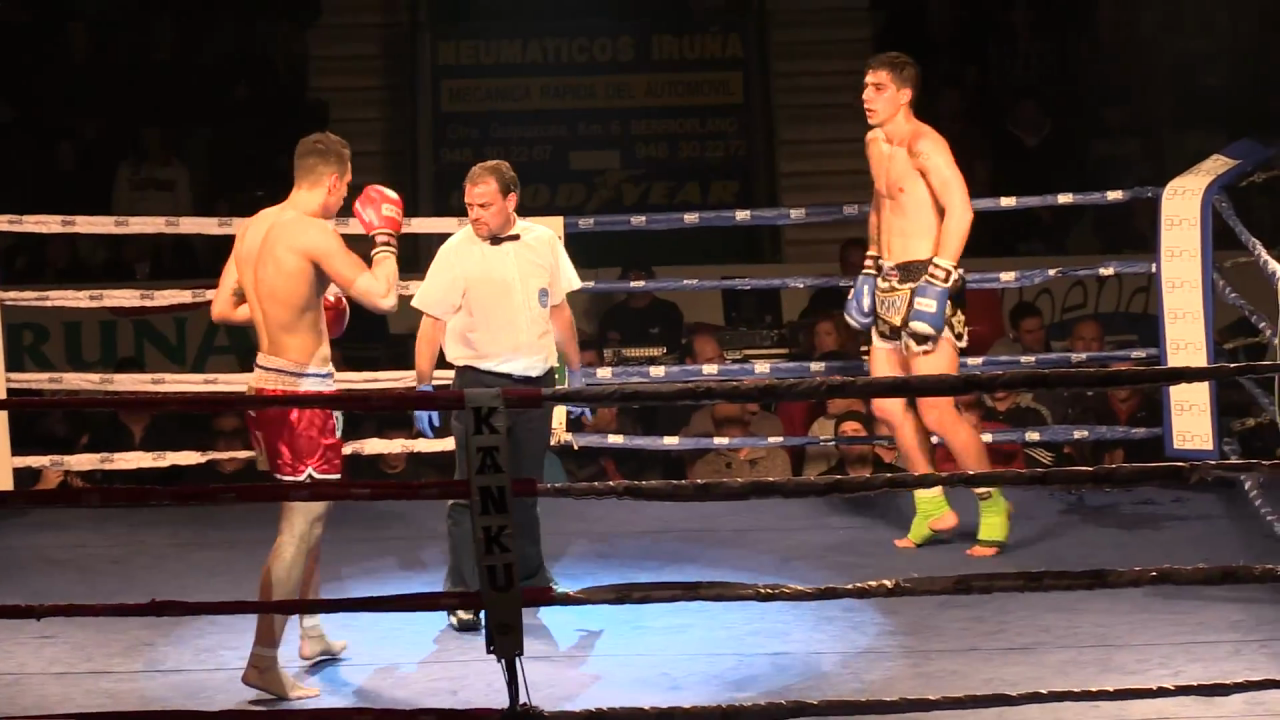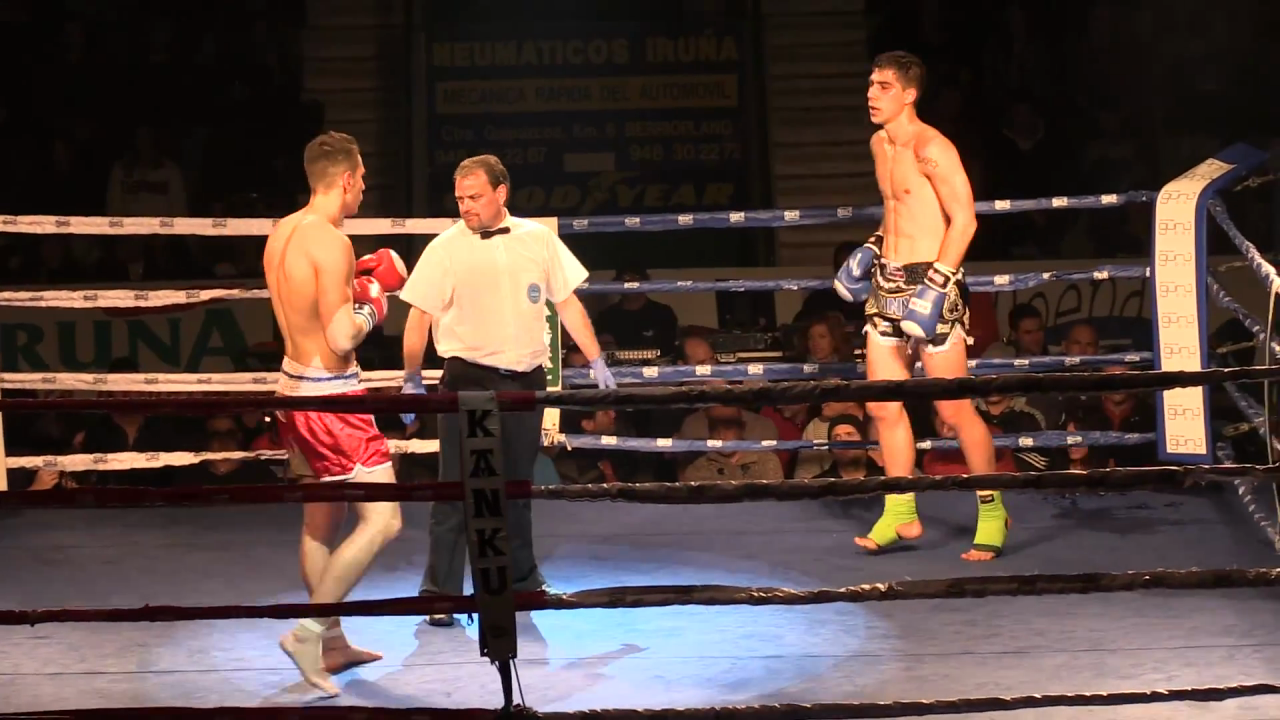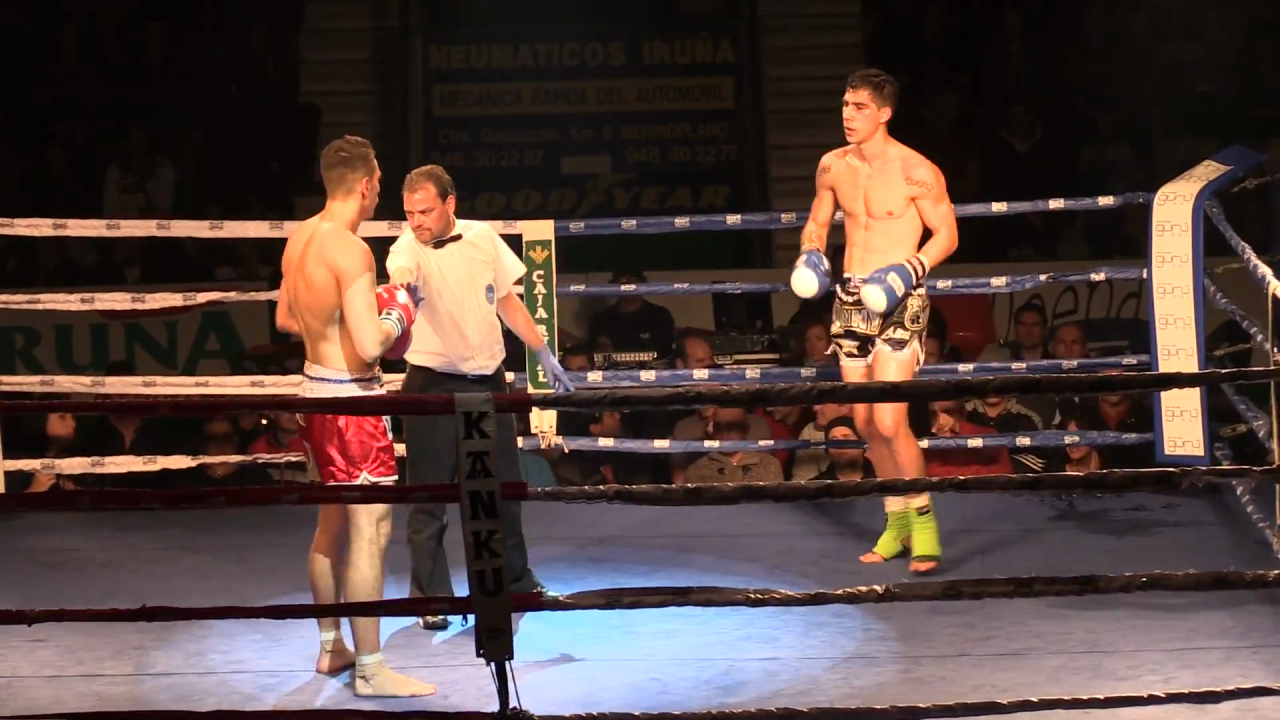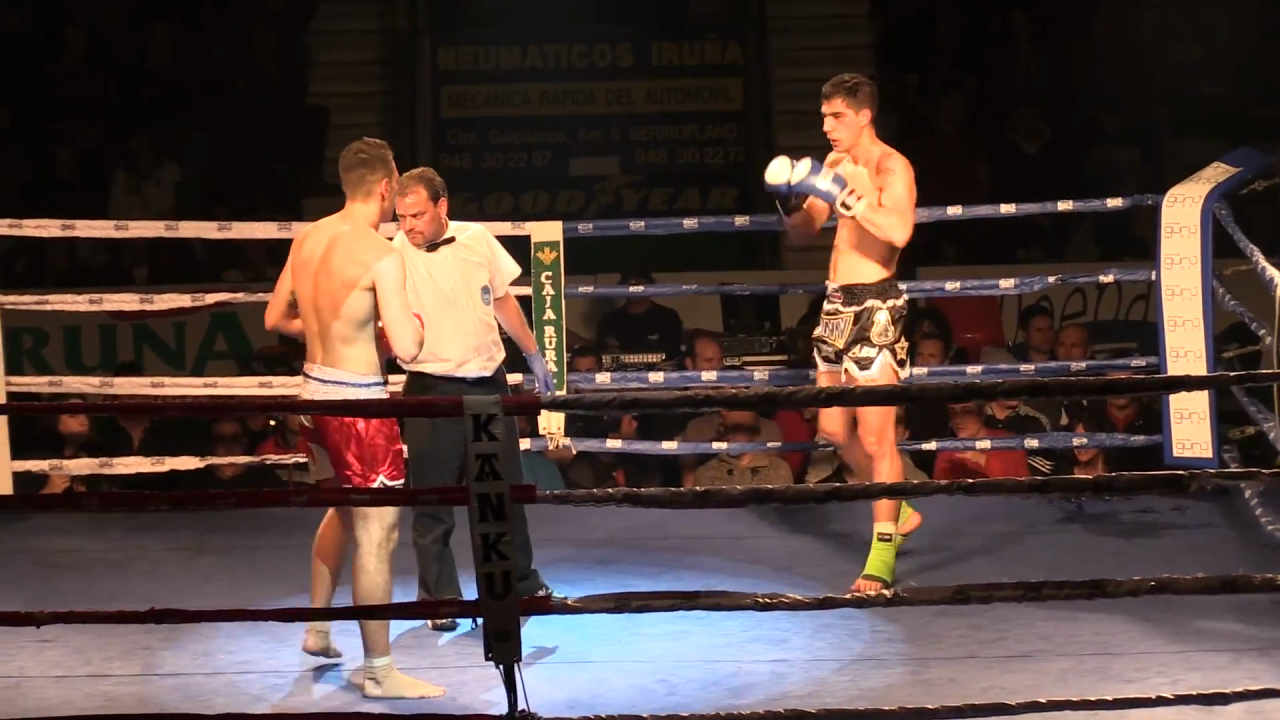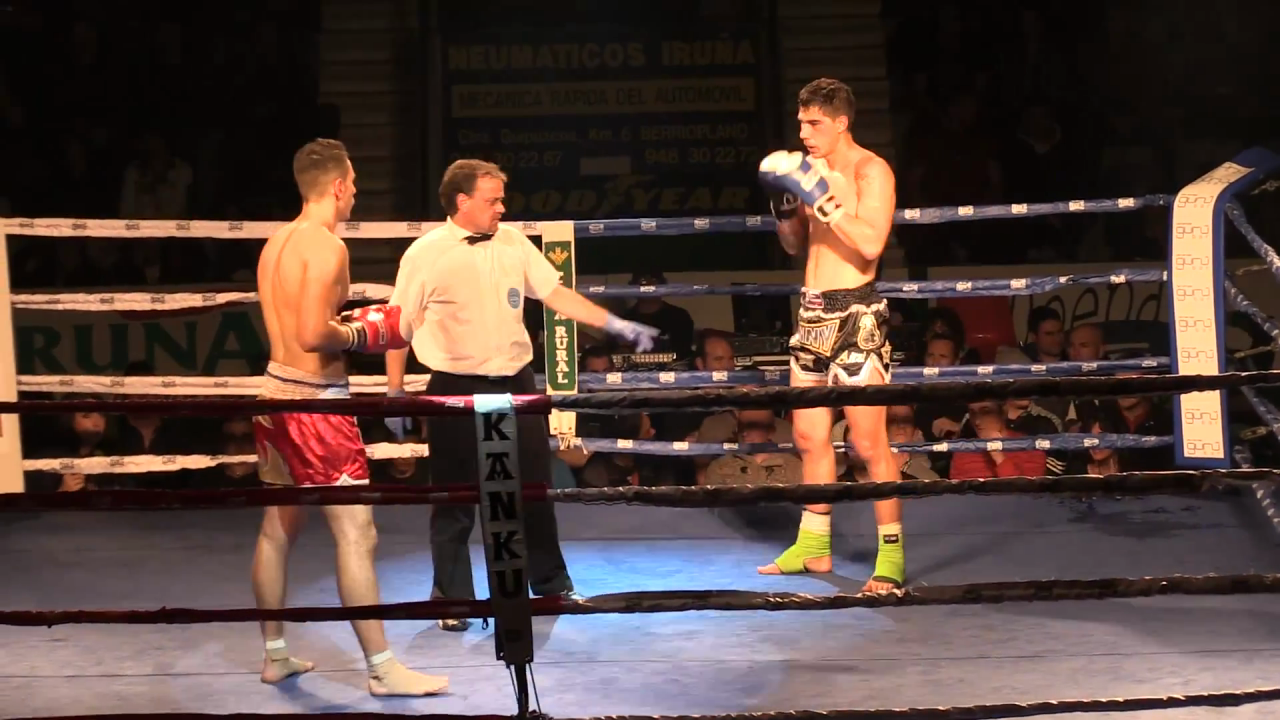
dt=0.4s
person 1, frame 1
left shoulder: (254, 227)
right shoulder: (312, 235)
left elbow: (221, 309)
right elbow: (383, 297)
right wrist: (385, 237)
left hip: (268, 384)
right hip: (303, 394)
left knee: (305, 517)
right knee: (298, 530)
left ankle: (313, 633)
right ankle: (263, 661)
person 1, frame 2
left shoulder: (282, 233)
right shoulder: (331, 242)
right elbow: (341, 339)
left wrist: (356, 285)
right wrist: (373, 306)
left hip: (294, 389)
right hip: (329, 399)
left knee: (321, 520)
right knee: (384, 519)
left ankle: (332, 638)
right ankle: (308, 633)
person 1, frame 3
left shoulder: (299, 237)
right shoulder: (351, 251)
left elbow: (285, 318)
right elbow: (368, 349)
right wrist: (396, 316)
left hip: (315, 393)
right hip: (348, 401)
left knee: (333, 526)
right knee: (368, 534)
left ankle: (333, 646)
right ankle: (370, 670)
person 1, frame 4
left shoulder: (308, 238)
right shoulder: (381, 253)
left elbow: (275, 320)
right elbow: (405, 349)
right wrist: (412, 325)
left hip: (315, 393)
right hip: (358, 404)
left knee: (340, 514)
right knee: (377, 539)
left ankle: (316, 627)
right ankle: (380, 672)
person 1, frame 5
left shoulder: (275, 243)
right shoulder: (326, 246)
right elbow: (315, 336)
left wrist: (352, 326)
right wrist: (365, 331)
left hip: (275, 396)
right hip: (315, 405)
left knee: (276, 531)
right knee: (355, 536)
left ankle: (276, 655)
right ankle: (384, 666)
person 2, frame 1
left shoulder: (925, 144)
right shoulder: (876, 144)
left elbow: (961, 211)
left wrist: (937, 276)
right wrist: (869, 271)
left hip: (930, 289)
right hip: (891, 288)
left knee: (935, 414)
right knee: (888, 405)
left ankle: (994, 507)
right ankle: (933, 508)
person 2, frame 2
left shoulder: (931, 147)
right shoulder: (879, 145)
left elbow: (964, 219)
left wrist: (937, 283)
left hip: (929, 288)
right hip: (886, 288)
left knee: (953, 411)
right knee: (882, 404)
left ankle: (993, 513)
right ankle: (900, 512)
person 2, frame 3
left shoulder: (917, 170)
right shoulder: (831, 165)
left elbow: (948, 237)
right elbow: (817, 225)
left wrist: (907, 270)
right wrist: (810, 256)
left hip: (896, 303)
right hip: (850, 301)
left knee: (889, 422)
right knee: (868, 423)
left ankle: (923, 524)
right ankle: (899, 524)
person 2, frame 4
left shoulder: (892, 166)
right shoulder: (837, 163)
left elbow: (897, 231)
right elbow: (804, 230)
left wrist: (838, 188)
right wrist: (789, 201)
left hip: (874, 310)
right hip: (836, 306)
left knee: (876, 438)
right knee: (831, 424)
left ankle: (881, 556)
right ankle: (895, 508)
person 2, frame 5
left shoulder: (873, 171)
right shoulder: (810, 167)
left elbow: (869, 244)
left wrist: (818, 193)
right wrist: (782, 206)
left hip: (854, 316)
right hip: (810, 314)
left knee: (869, 442)
right knee: (810, 437)
left ankle: (892, 555)
right ankle: (813, 544)
person 3, frame 1
left shoulder: (545, 242)
right shoulder: (456, 251)
left elbow: (560, 309)
right elbow: (433, 322)
left wrist: (576, 370)
right wrist: (423, 387)
left hip: (535, 382)
right hip: (480, 384)
left knee: (525, 485)
left ankle: (528, 577)
right ankle: (462, 594)
person 3, frame 2
left shoulder: (538, 238)
right shoulder: (445, 247)
left elbow: (567, 304)
right elbow: (420, 314)
left wrist: (597, 362)
right wrist: (411, 375)
left hip: (525, 379)
right hip: (467, 379)
left knee: (517, 485)
right knee: (456, 489)
left ankle: (522, 579)
right ankle: (441, 591)
person 3, frame 3
left shoulder: (483, 237)
right shoulder: (406, 251)
left elbow: (507, 300)
right elbow: (401, 284)
left wrist: (544, 353)
left hip: (489, 380)
right hip: (432, 385)
left knee: (503, 485)
left ankle: (515, 579)
right ankle: (431, 595)
person 3, frame 4
left shoulder: (479, 239)
right shoulder: (396, 259)
left elbow: (504, 302)
left wrist: (534, 356)
left hip: (490, 383)
right hip: (433, 391)
left knee: (507, 486)
right knee: (435, 500)
left ankle: (521, 581)
right ankle: (439, 596)
person 3, frame 5
left shoulder: (513, 243)
right shoulder: (426, 253)
left elbow: (558, 294)
left wrist: (615, 324)
right wrist: (396, 396)
left hip: (516, 384)
right hip: (456, 390)
left knee: (534, 487)
right knee: (456, 499)
left ankle: (553, 585)
right ankle: (452, 598)
